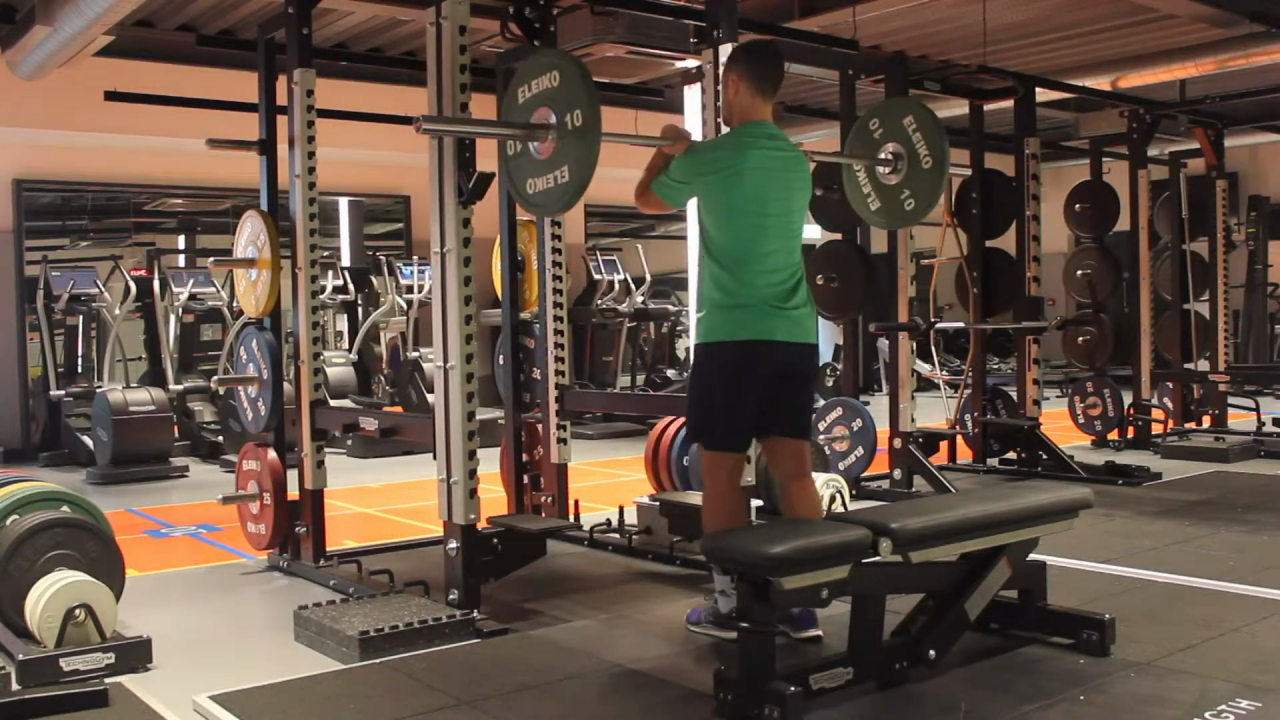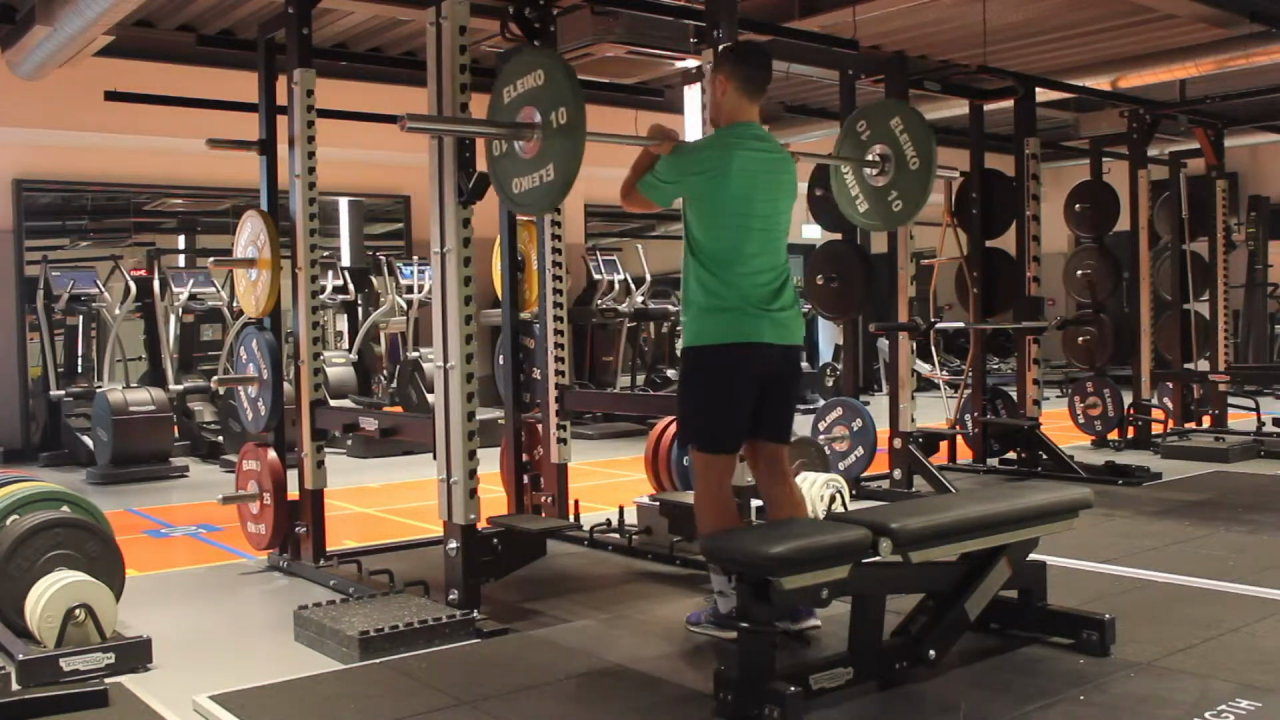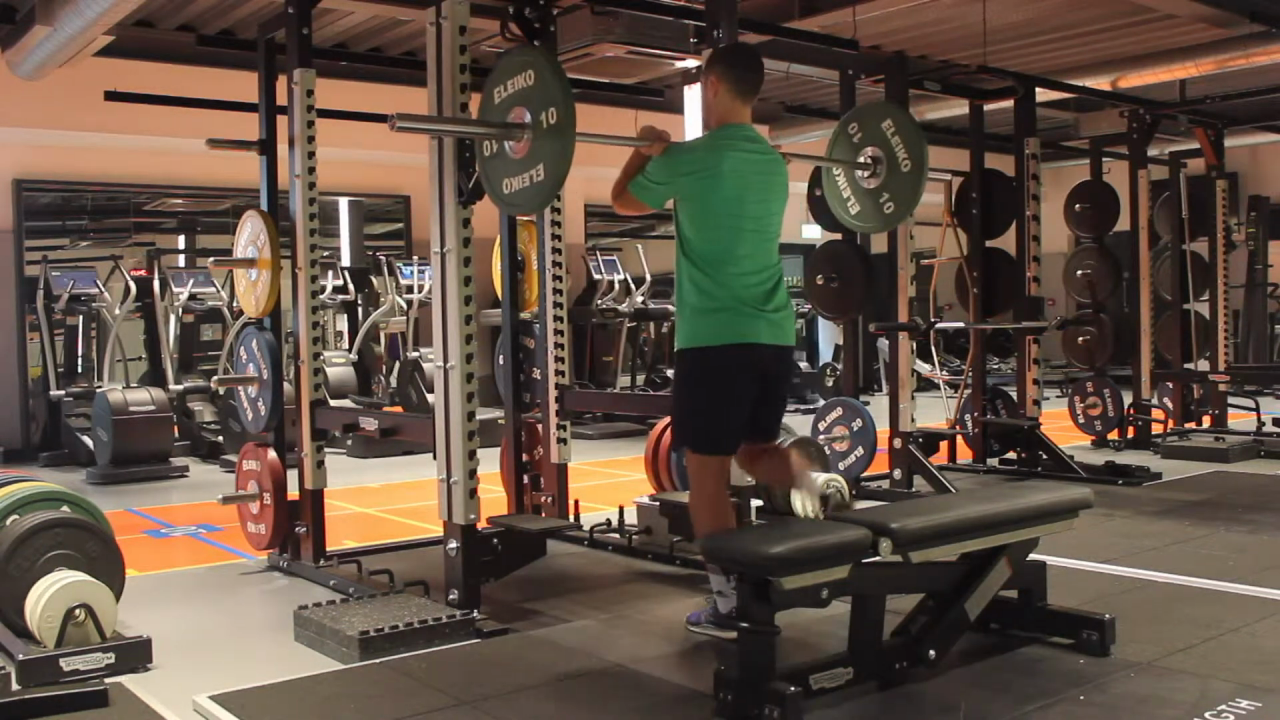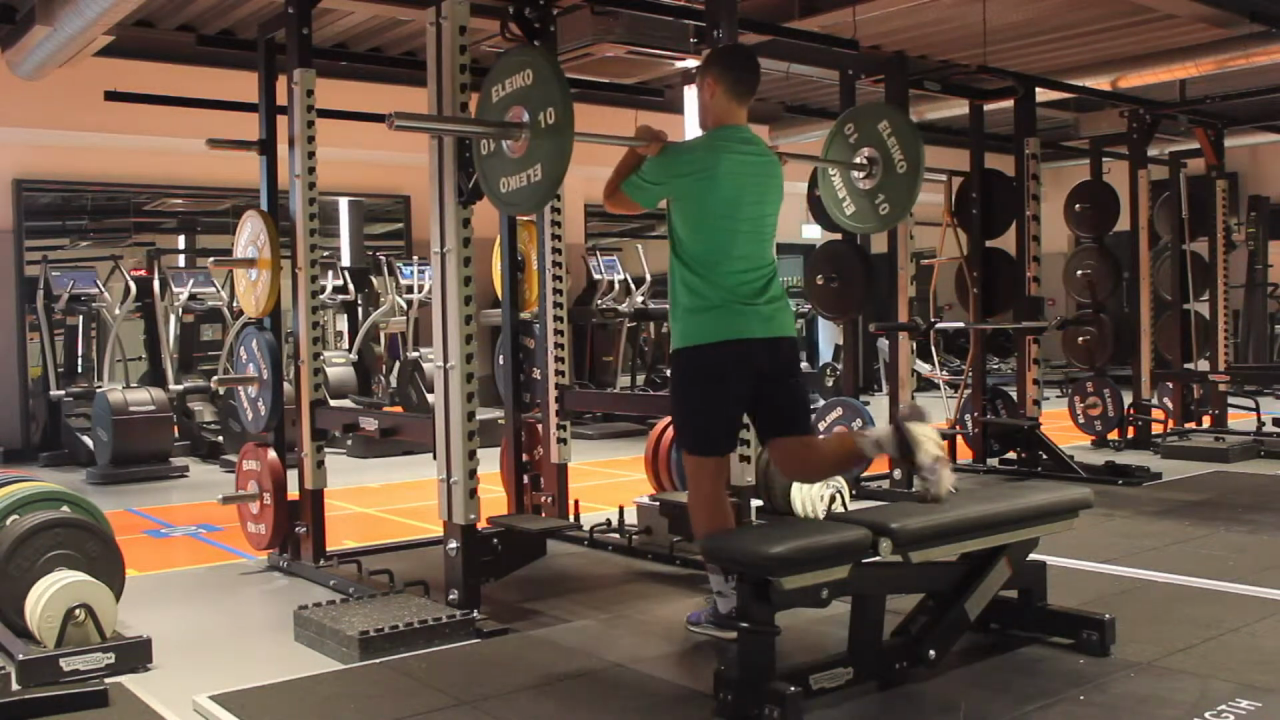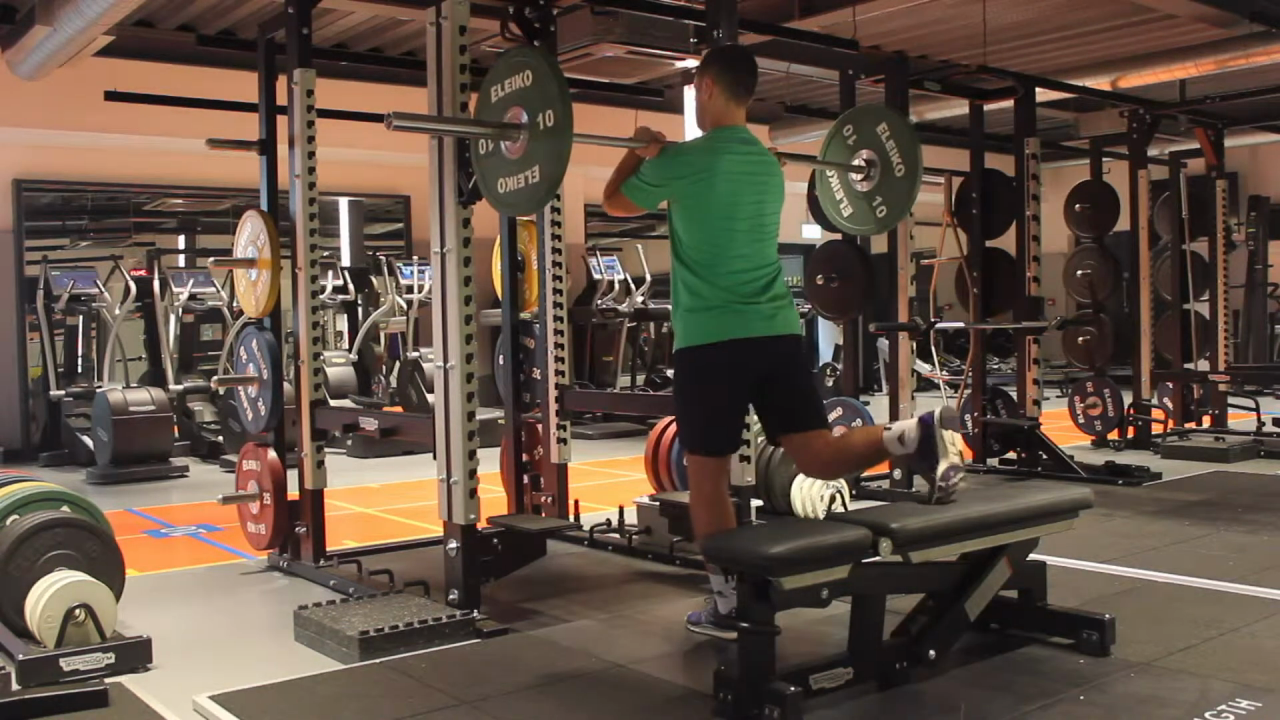
dt=0.2s
person 1, frame 1
left shoulder: (711, 156)
right shoulder: (797, 160)
left elbow: (647, 199)
left wrist: (669, 150)
left hip: (733, 336)
right hip: (794, 335)
left knee: (720, 472)
right knee: (794, 468)
left ankle: (729, 606)
right ankle: (802, 604)
person 1, frame 2
left shoulder: (699, 156)
right shoulder: (784, 161)
left elbow: (633, 198)
left wrist: (655, 150)
left hip: (721, 338)
right hip: (782, 335)
left knee: (713, 473)
right knee: (772, 463)
left ankle: (729, 607)
person 1, frame 3
left shoulder: (692, 159)
right shoulder: (776, 162)
left elbow: (625, 199)
left wrist: (648, 152)
left hip: (712, 339)
right hip: (773, 335)
left knee: (706, 471)
right knee: (758, 453)
left ankle: (727, 607)
right ankle: (806, 475)
person 1, frame 4
left shoulder: (683, 159)
right shoulder: (769, 163)
left elbow: (616, 199)
left wrist: (640, 151)
left hip: (708, 339)
right hip: (771, 332)
left knee: (705, 478)
right knee: (800, 458)
left ankle: (727, 607)
right ankle: (900, 438)
person 1, frame 5
left shoulder: (682, 160)
right shoulder: (769, 163)
left elbow: (614, 201)
left wrist: (638, 153)
left hip: (711, 340)
right hip: (777, 331)
left knee: (707, 477)
right knee: (820, 454)
left ankle: (728, 607)
right ankle: (918, 435)
